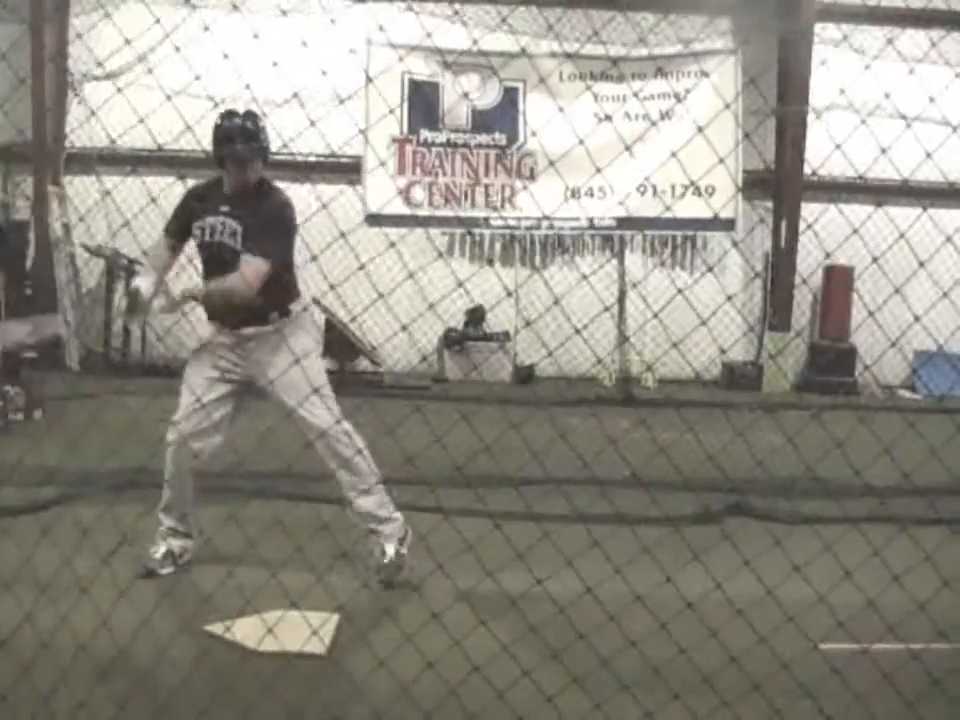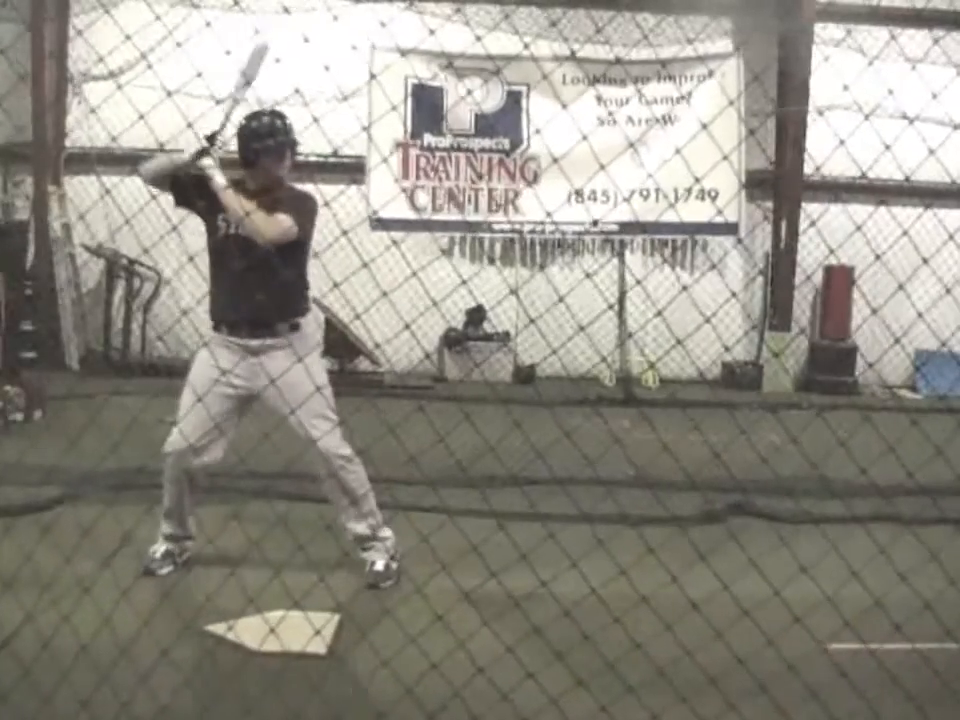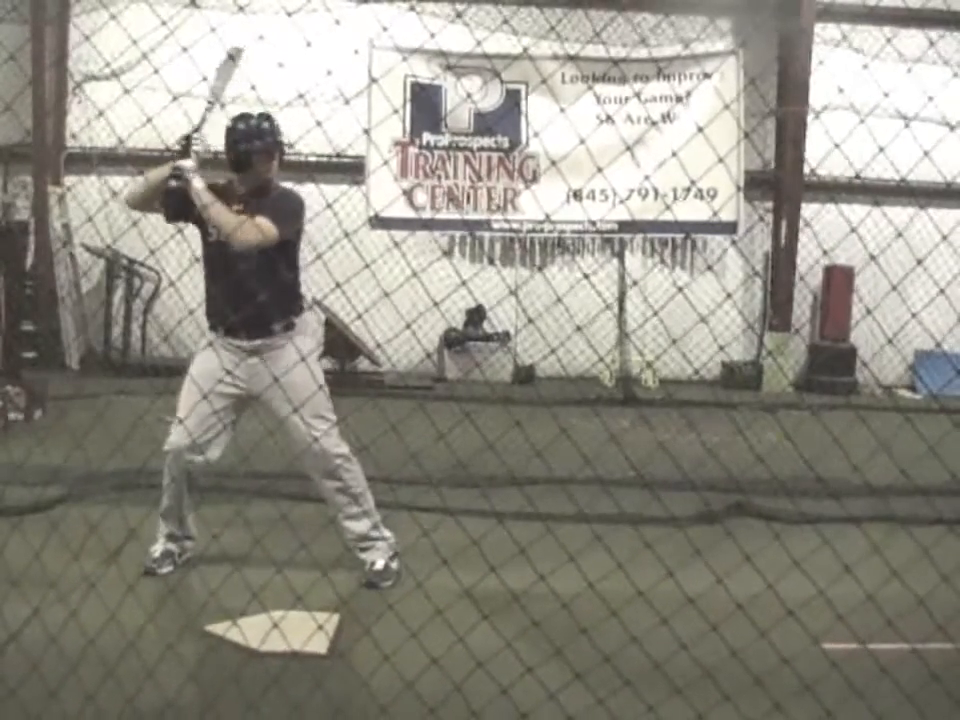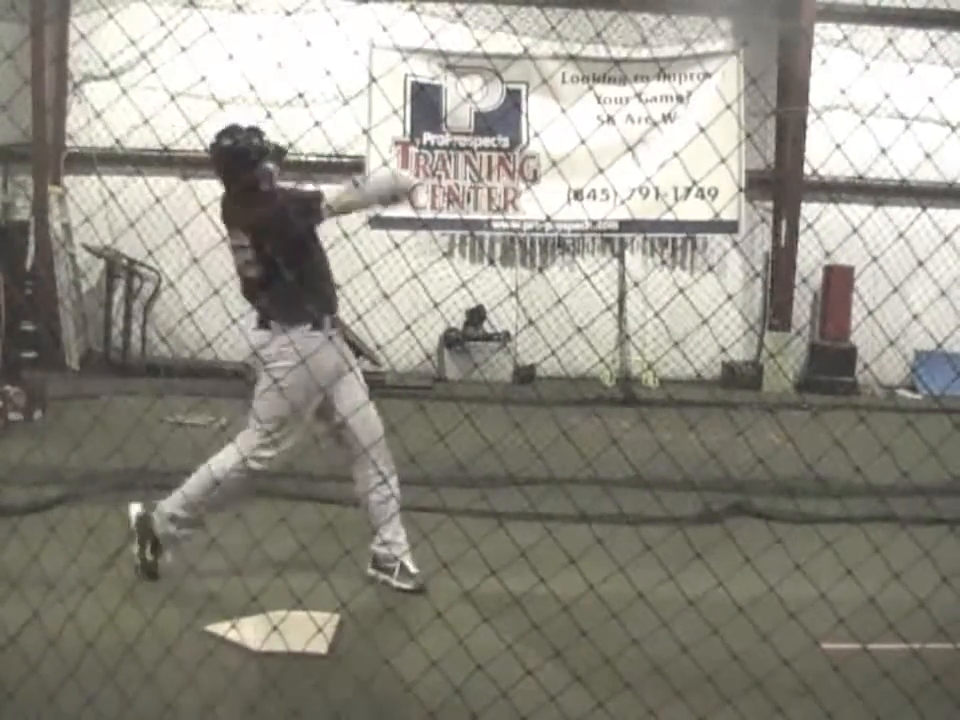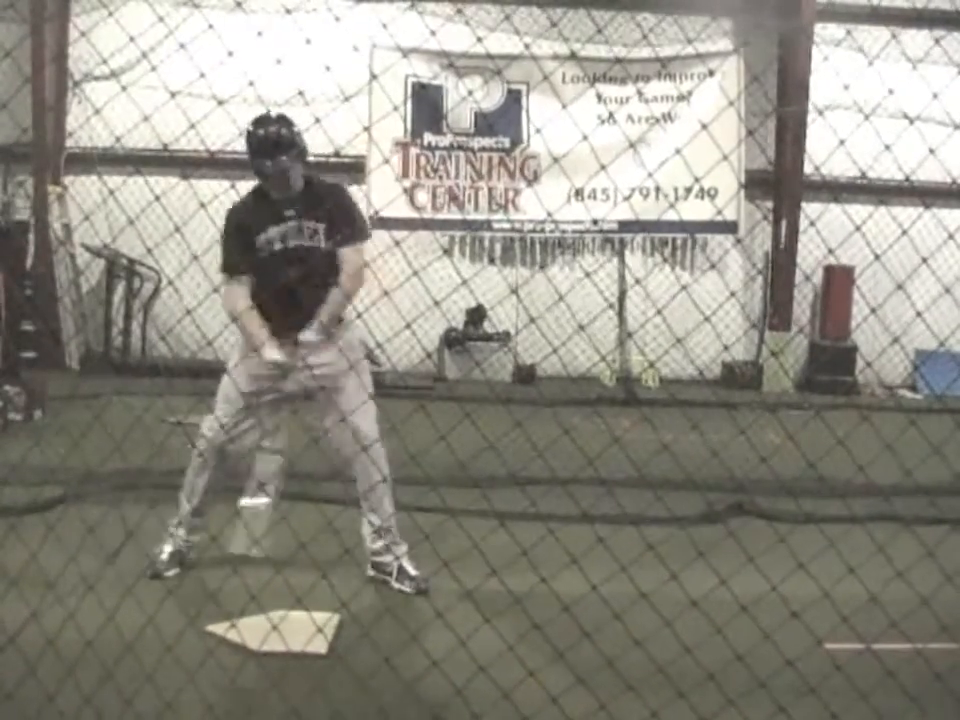
dt=1s
person 1, frame 1
left shoulder: (274, 206)
right shoulder: (198, 199)
left elbow: (247, 283)
right elbow: (168, 247)
left wrist: (185, 293)
right wrist: (148, 279)
left hip: (281, 331)
right hip: (223, 336)
left knee: (329, 429)
right knee: (183, 437)
left ankle: (389, 531)
right ankle: (175, 539)
person 1, frame 2
left shoulder: (300, 203)
right shoulder: (211, 192)
left elbow: (268, 232)
right elbow: (148, 173)
left wrist: (218, 181)
right wrist: (190, 161)
left hip: (287, 346)
right hip: (225, 346)
left knee: (332, 449)
right knee: (180, 449)
left ankle: (378, 544)
right ankle: (174, 540)
person 1, frame 3
left shoulder: (287, 203)
right shoulder: (208, 196)
left elbow: (244, 238)
right elbow: (134, 200)
left wrist: (195, 184)
right wrist: (174, 169)
left hip: (283, 345)
right hip: (224, 347)
left knee: (326, 449)
right knee: (180, 448)
left ankle: (377, 544)
right ankle: (174, 538)
person 1, frame 4
left shoulder: (244, 200)
right shoulder: (268, 211)
left elbow: (316, 202)
right elbow: (334, 203)
left wrist: (369, 189)
right wrist: (379, 188)
left hip: (320, 336)
right hip: (294, 346)
left knee: (369, 442)
right knee: (255, 450)
left ankle: (389, 553)
right ankle: (160, 522)
person 1, frame 5
left shoulder: (333, 198)
right shoulder: (245, 216)
left elbow: (352, 273)
right elbow: (235, 293)
left wrist: (316, 332)
right wrist: (265, 345)
left hip: (328, 340)
right hip: (267, 343)
left knee: (366, 444)
right knee: (214, 438)
left ankle: (386, 554)
right ankle: (180, 535)
